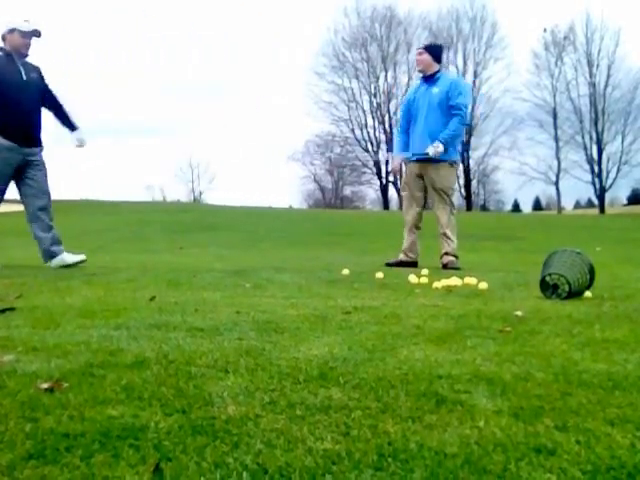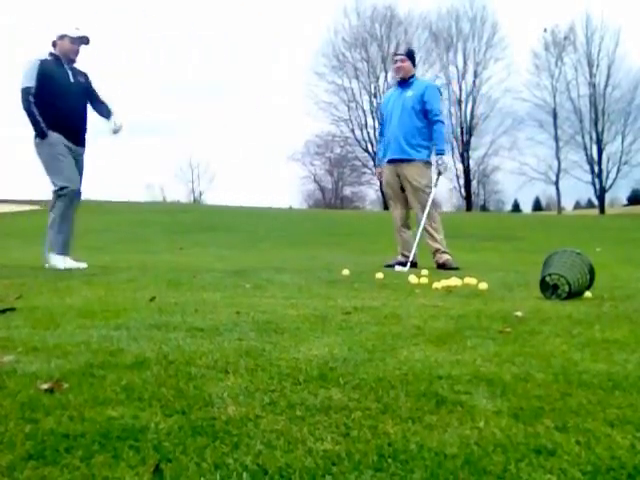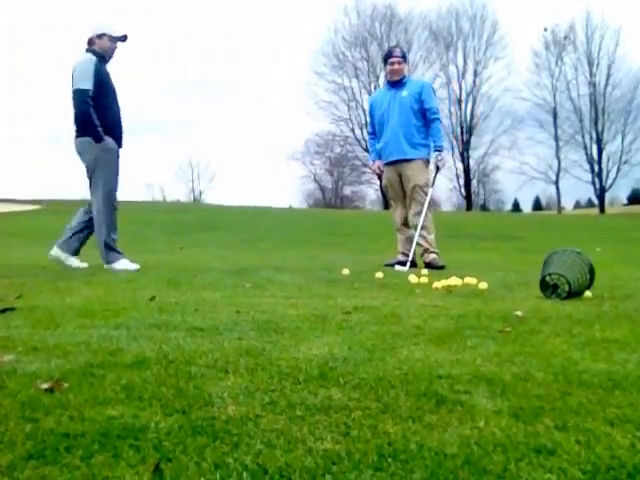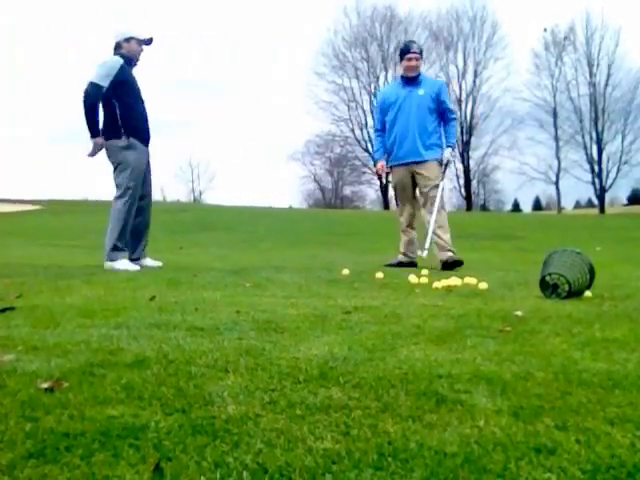
dt=0.5s
person 1, frame 1
left shoulder: (33, 71)
left elbow: (51, 101)
left wrist: (74, 129)
left hip: (32, 148)
left knee: (40, 200)
left ankle: (54, 252)
person 1, frame 2
left shoulder: (81, 76)
right shoulder: (40, 66)
left elbow: (95, 101)
right elbow: (29, 99)
left wrist: (111, 118)
right wrist: (43, 133)
left hip: (76, 144)
right hip: (53, 140)
left knee: (67, 195)
right knee: (69, 188)
left ankle: (58, 254)
right ankle: (56, 249)
person 1, frame 3
left shoulder: (100, 68)
right shoulder: (87, 63)
right elbow: (83, 102)
right wrist: (101, 137)
left hip: (106, 143)
right hip: (98, 142)
left knee: (102, 201)
right knee: (105, 199)
left ankle: (65, 247)
right ankle: (112, 257)
person 1, frame 4
left shoulder: (126, 71)
right shoulder: (114, 65)
right elbow: (91, 95)
left wrist: (104, 137)
right wrist: (97, 135)
left hip: (138, 144)
right hip: (125, 144)
left knee: (142, 199)
right knee: (127, 195)
left ankle: (136, 254)
right ankle: (114, 255)
person 2, frame 1
left shoulder: (454, 84)
right shoulder: (413, 92)
left elbow: (460, 118)
right elbow: (403, 125)
left wrist: (441, 143)
right wrist: (399, 153)
left hip: (441, 159)
right hip: (414, 159)
left knee: (444, 208)
right knee: (410, 209)
left ankle: (449, 255)
right ankle: (408, 255)
person 2, frame 2
left shoulder: (427, 89)
right shoulder: (388, 97)
left elbow: (437, 122)
left wrist: (439, 152)
right wrist: (379, 161)
left hip: (416, 159)
right hip: (390, 162)
left knee: (425, 208)
right knee: (398, 211)
left ankle: (441, 255)
right ankle: (405, 255)
person 2, frame 3
left shoulder: (421, 87)
right shoulder: (376, 98)
left elbow: (434, 119)
right elbow: (373, 132)
left wrist: (438, 149)
right wrist: (375, 157)
left hip: (415, 157)
right hip: (388, 161)
left knee: (419, 208)
right knee: (398, 210)
left ankle: (430, 253)
right ankle: (405, 254)
person 2, frame 4
left shoulder: (436, 87)
right shoulder: (386, 94)
left elbow: (449, 118)
right elbow: (379, 129)
left wrist: (449, 146)
right wrist: (379, 157)
left hip: (428, 158)
right hip: (398, 161)
left knee: (434, 206)
right knee: (405, 211)
left ankle: (446, 253)
right ankle: (407, 255)
